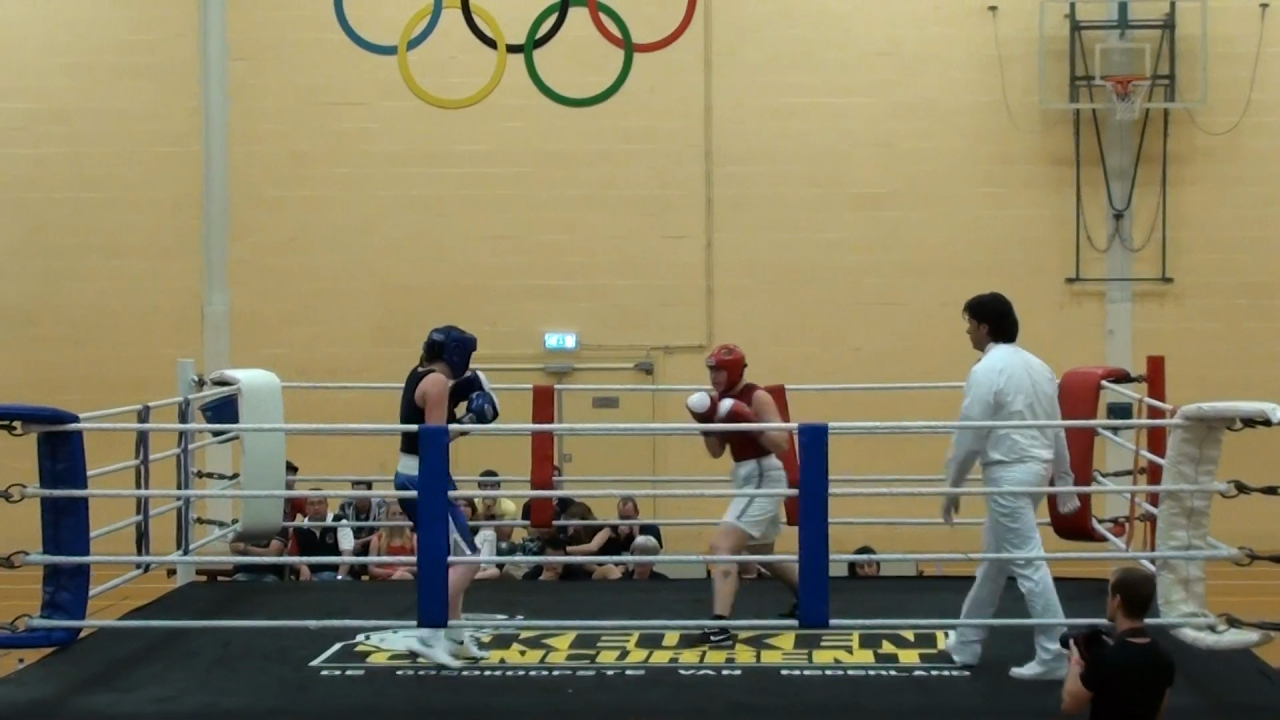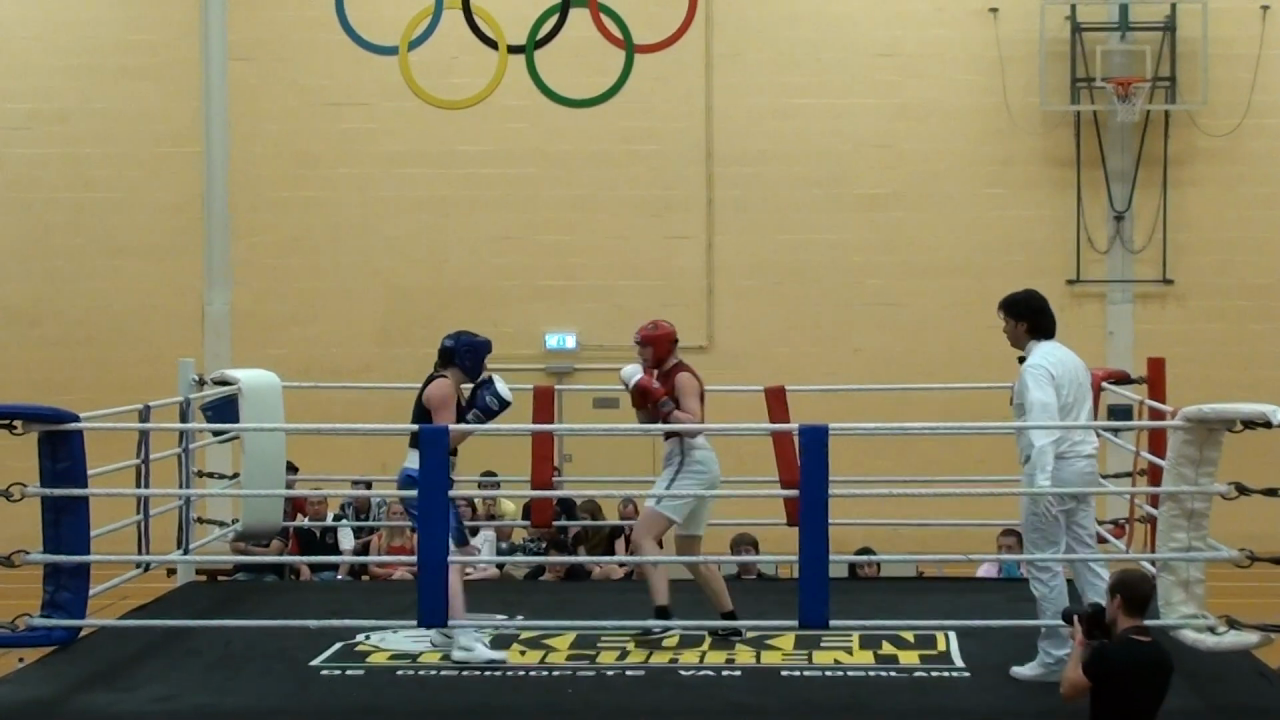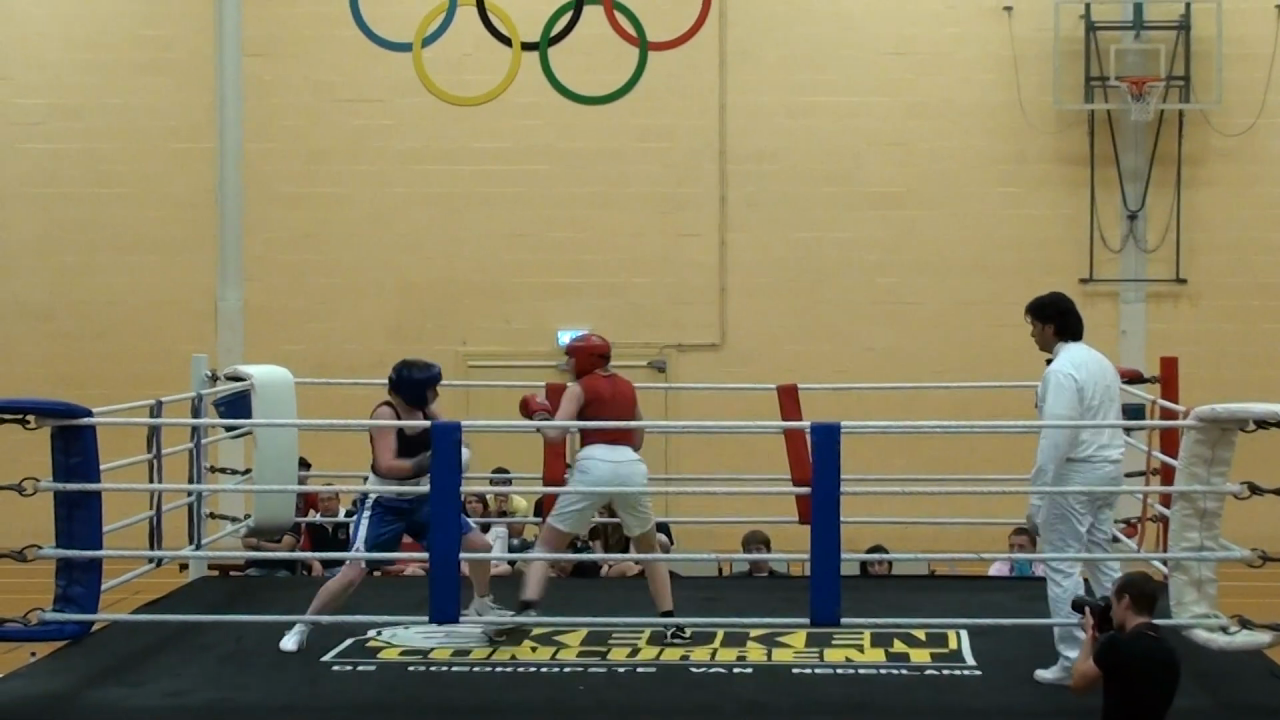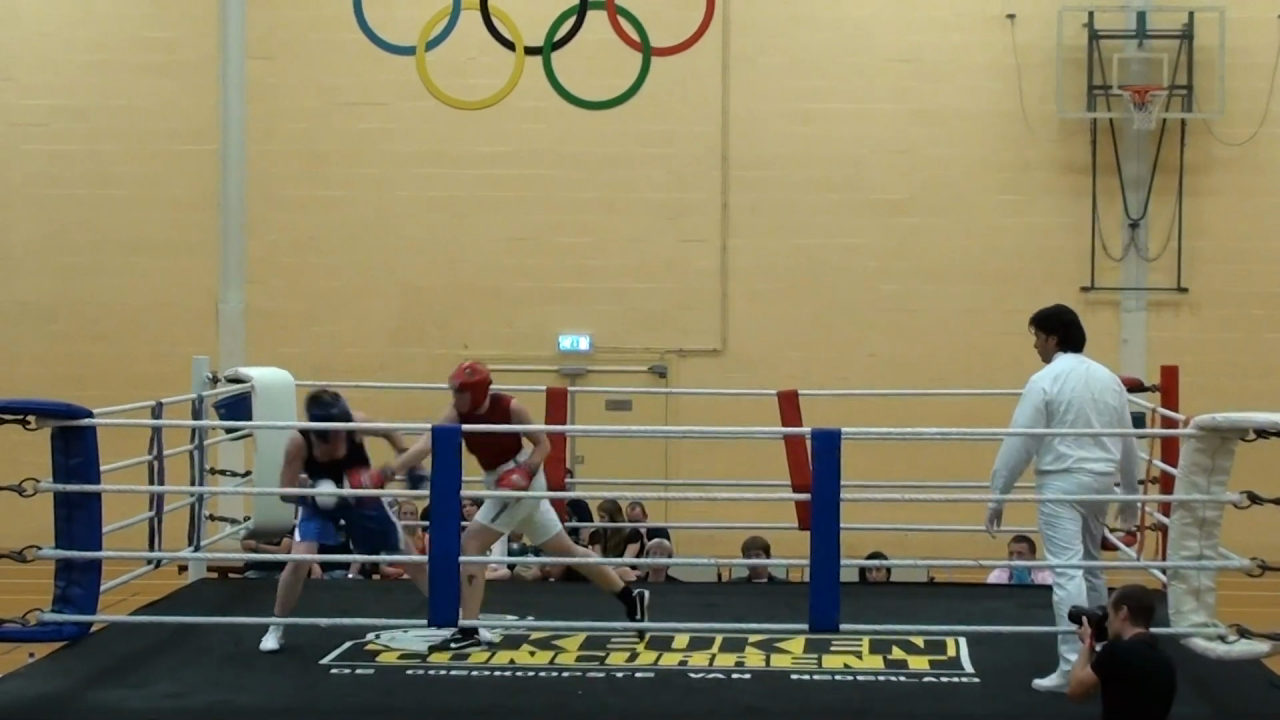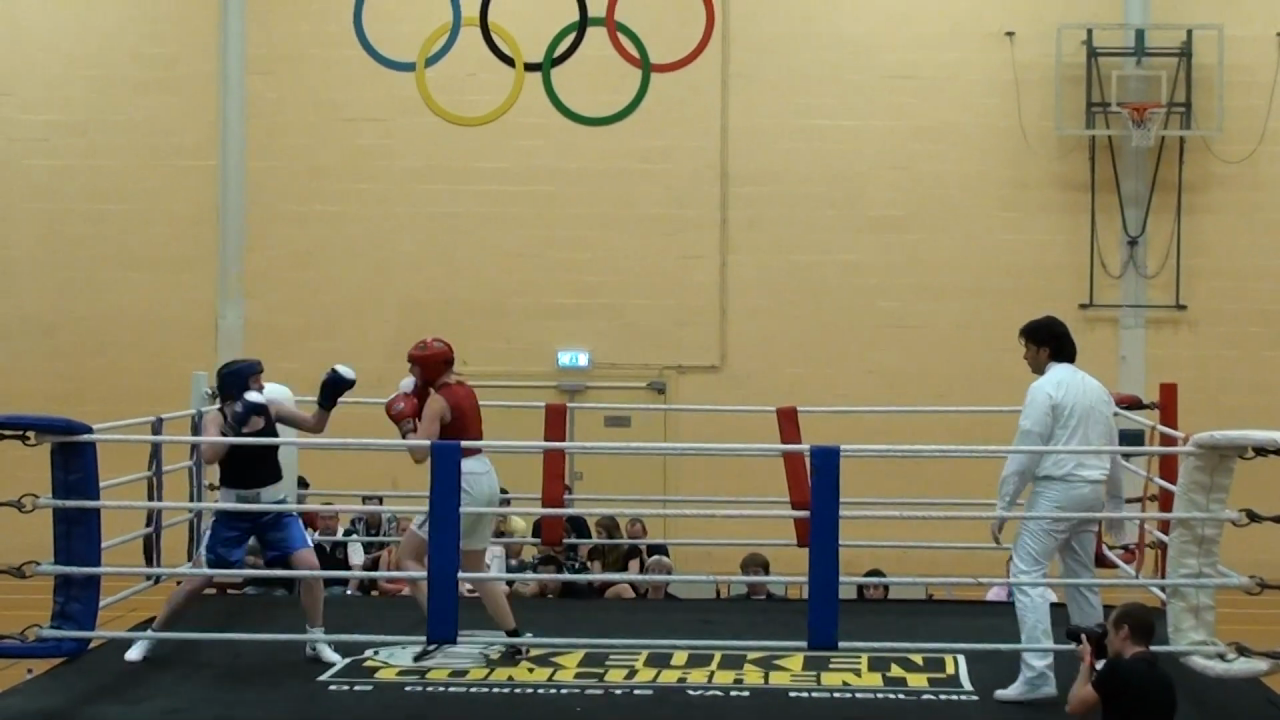
dt=0.4s
person 1, frame 1
left shoulder: (987, 371)
right shoulder: (1038, 367)
left elbow: (968, 435)
right elbow: (1057, 430)
left wrist: (951, 487)
right wrist: (1064, 482)
left hip: (1008, 474)
right hip: (1036, 469)
left knee: (1027, 564)
right knee: (996, 557)
left ankle: (1053, 656)
right ankle: (968, 642)
person 1, frame 2
left shoulder: (1037, 365)
right shoulder: (1069, 359)
left elbow: (1043, 428)
left wrist: (1042, 484)
left hip: (1057, 471)
right hip: (1082, 468)
left knee: (1043, 563)
right knee: (1086, 558)
left ankle: (1055, 656)
person 1, frame 3
left shoulder: (1062, 369)
right shoulder: (1102, 364)
left elbow: (1056, 437)
left wrist: (1036, 494)
left hip: (1076, 474)
right hip: (1109, 470)
left knee: (1062, 566)
right knee: (1102, 561)
left ankle: (1073, 661)
person 1, frame 4
left shoulder: (1044, 381)
right shoulder: (1109, 379)
left elbow: (1019, 443)
right elbow: (1128, 442)
left wrist: (997, 495)
right wrist: (1131, 493)
left hip: (1062, 484)
right hip: (1100, 483)
left knee: (1066, 572)
right knee: (1088, 566)
left ankle: (1074, 665)
person 1, frame 5
left shoulder: (1045, 388)
right shoulder: (1096, 389)
left elbow: (1025, 451)
right elbow: (1108, 448)
left wrist: (1004, 505)
right wrist: (1114, 503)
left hip: (1056, 492)
right hip: (1091, 491)
left knee: (1026, 577)
right knee: (1082, 580)
left ankle: (1036, 676)
person 2, frame 1
left shoulder: (757, 397)
right shoulder: (722, 398)
left elbow: (782, 444)
right elbow: (715, 451)
left wrist: (752, 421)
right wrist: (707, 422)
left hip: (763, 481)
right hip: (750, 480)
left knee: (720, 546)
right knee: (761, 552)
left ankle: (721, 627)
person 2, frame 2
left shoulder: (682, 377)
right shoulder: (664, 374)
left elbow: (692, 425)
right elbow: (645, 421)
left wrist: (661, 401)
right wrist: (639, 394)
left hip: (689, 464)
right hip: (699, 466)
left knee: (642, 537)
right knee: (689, 554)
left ankle: (663, 617)
right ankle: (730, 622)
person 2, frame 3
left shoulder: (579, 388)
right shoulder: (626, 388)
left elbow: (555, 434)
left wrist: (538, 416)
left hip: (592, 470)
right hip: (631, 469)
left knee: (546, 547)
right knee: (649, 553)
left ankle: (527, 608)
right ankle: (672, 624)
person 2, frame 4
left shoulder: (512, 407)
right shoulder: (455, 412)
left elbow: (543, 446)
right elbow: (424, 446)
left wrist: (527, 473)
right wrist: (388, 471)
left hip: (520, 480)
right hip: (504, 482)
left knee: (468, 548)
right knee: (566, 550)
left ankle: (467, 633)
right ankle: (630, 597)
person 2, frame 5
left shoulder: (437, 399)
right shoulder: (465, 390)
left elbow: (420, 453)
left wrist: (405, 421)
left hip: (462, 484)
right hip: (485, 479)
left knee: (408, 555)
right knee: (474, 569)
right ankle: (515, 640)
person 3, frame 1
left shoulder: (419, 376)
right shoulder: (436, 382)
left wrist: (457, 395)
right wrist: (471, 418)
left hip: (410, 478)
left knee: (456, 556)
right knee: (465, 561)
left ankle: (453, 636)
right ankle: (430, 637)
person 3, frame 2
left shoulder: (446, 383)
right shoulder: (443, 386)
left elbow: (459, 430)
right elbow: (445, 438)
left wrist: (479, 402)
right wrist: (485, 409)
right hip: (423, 480)
left knee: (461, 552)
right knee: (450, 559)
left ankle: (444, 632)
right ankle: (460, 639)
person 3, frame 3
left shoulder: (425, 408)
right shoulder: (385, 414)
right elbow: (386, 468)
right wrist: (425, 461)
left hip: (421, 498)
right hip: (384, 502)
left knee: (479, 546)
right knee: (353, 573)
left ankle: (483, 606)
right ankle: (301, 628)
person 3, frame 4
left shoulder: (352, 422)
right shoulder: (300, 441)
left elbow: (393, 438)
right elbow: (289, 488)
right wrist: (311, 495)
left hip: (361, 497)
left knee: (413, 561)
right knee: (299, 561)
right ankle: (277, 628)
person 3, frame 5
left shoulder: (270, 408)
right shoulder: (216, 418)
left elbow: (314, 427)
right elbow: (207, 455)
left wrist: (330, 398)
right wrist: (237, 424)
left hip: (275, 507)
right hip: (232, 511)
left knee: (309, 566)
right knee: (197, 581)
left ankle: (317, 641)
right ankle: (151, 637)
